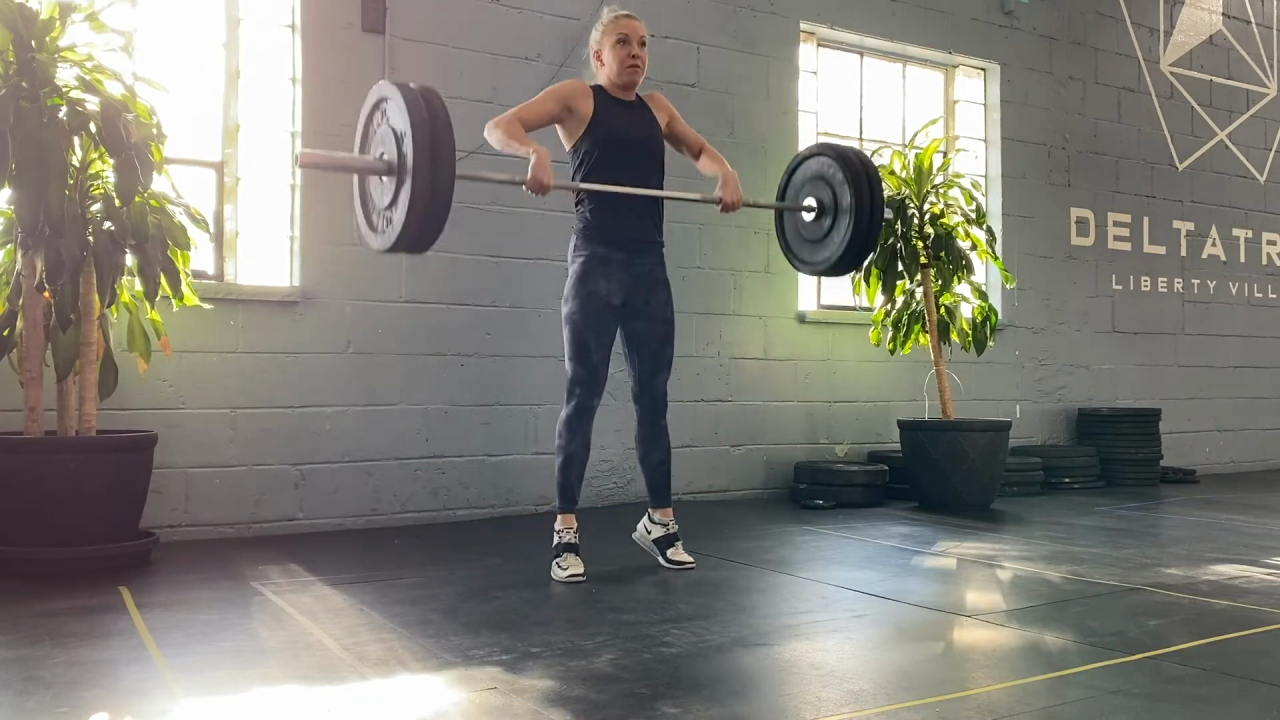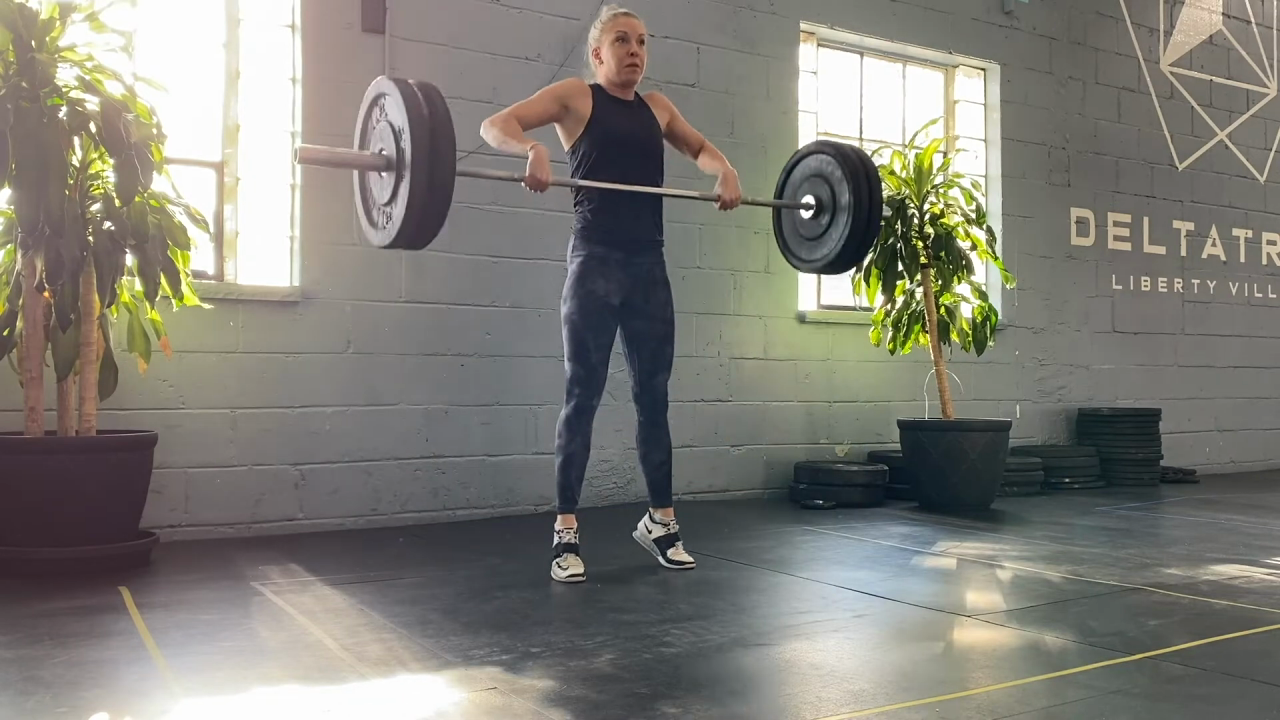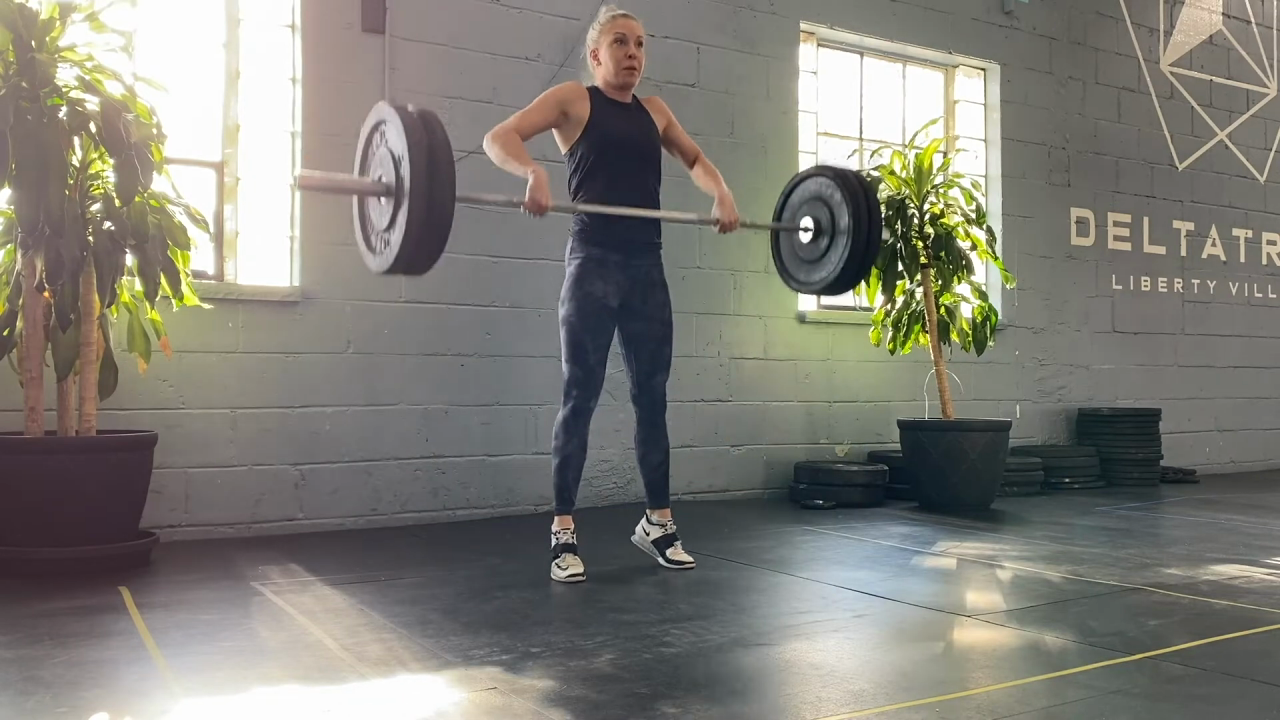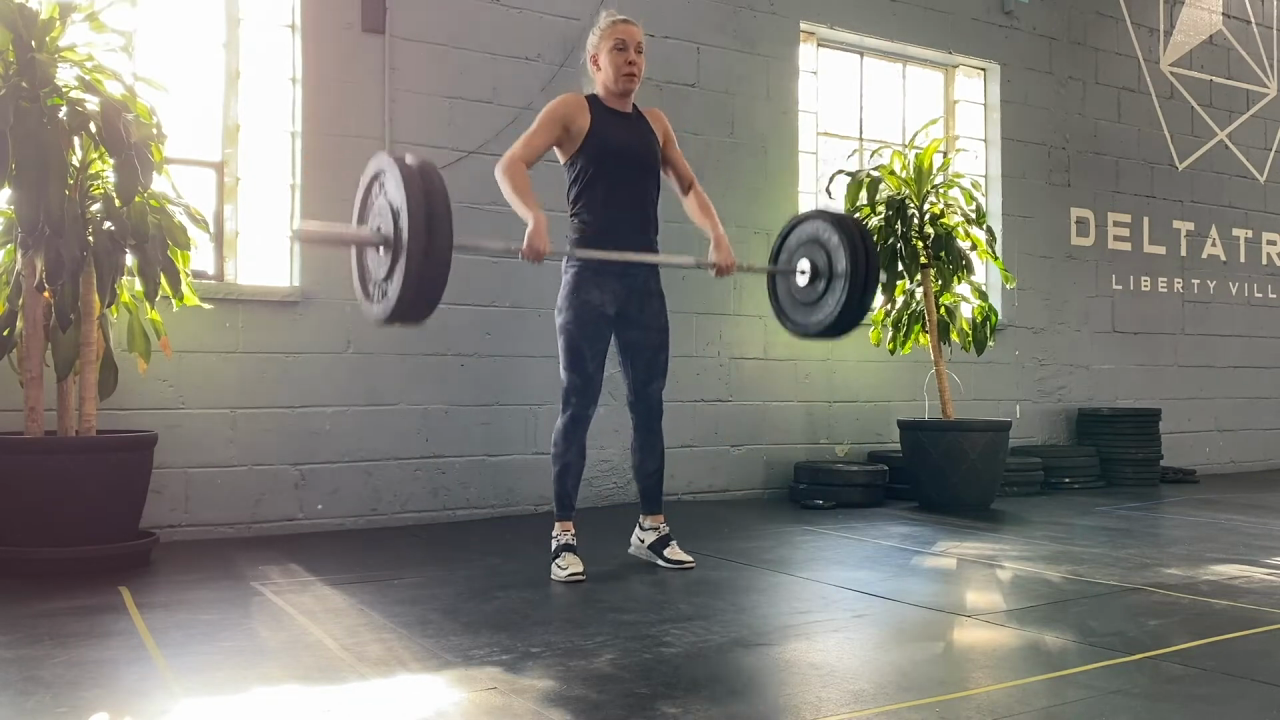
dt=0.1s
person 1, frame 1
left shoulder: (657, 107)
right shoulder: (576, 97)
left elbow: (701, 149)
right elbow: (498, 126)
left wrist: (726, 174)
right wrist: (536, 154)
left hip: (650, 268)
right hip: (597, 264)
left knee: (653, 397)
right knee: (583, 397)
left ankle: (659, 520)
right ankle: (565, 530)
person 1, frame 2
left shoulder: (656, 106)
right shoulder: (574, 96)
left elbow: (701, 147)
right elbow: (494, 124)
left wrist: (725, 172)
right wrist: (534, 151)
left hip: (650, 267)
right hip: (595, 264)
left knee: (654, 397)
right knee: (583, 398)
left ankle: (660, 520)
right ankle: (565, 530)
person 1, frame 3
left shoulder: (655, 111)
right shoulder: (571, 100)
left elbow: (695, 159)
right elbow: (497, 138)
left wrist: (721, 194)
right wrist: (533, 172)
left hip: (648, 269)
right hip: (594, 266)
left knee: (652, 399)
right knee: (580, 398)
left ankle: (658, 523)
right ankle: (564, 532)
person 1, frame 4
left shoulder: (654, 122)
right shoulder: (572, 111)
left elbow: (688, 186)
right elbow: (509, 166)
left wrist: (718, 235)
right wrist: (535, 219)
left hip: (644, 279)
right hip: (590, 276)
left knee: (648, 405)
right knee: (579, 405)
left ankle: (652, 527)
right ankle: (563, 534)
